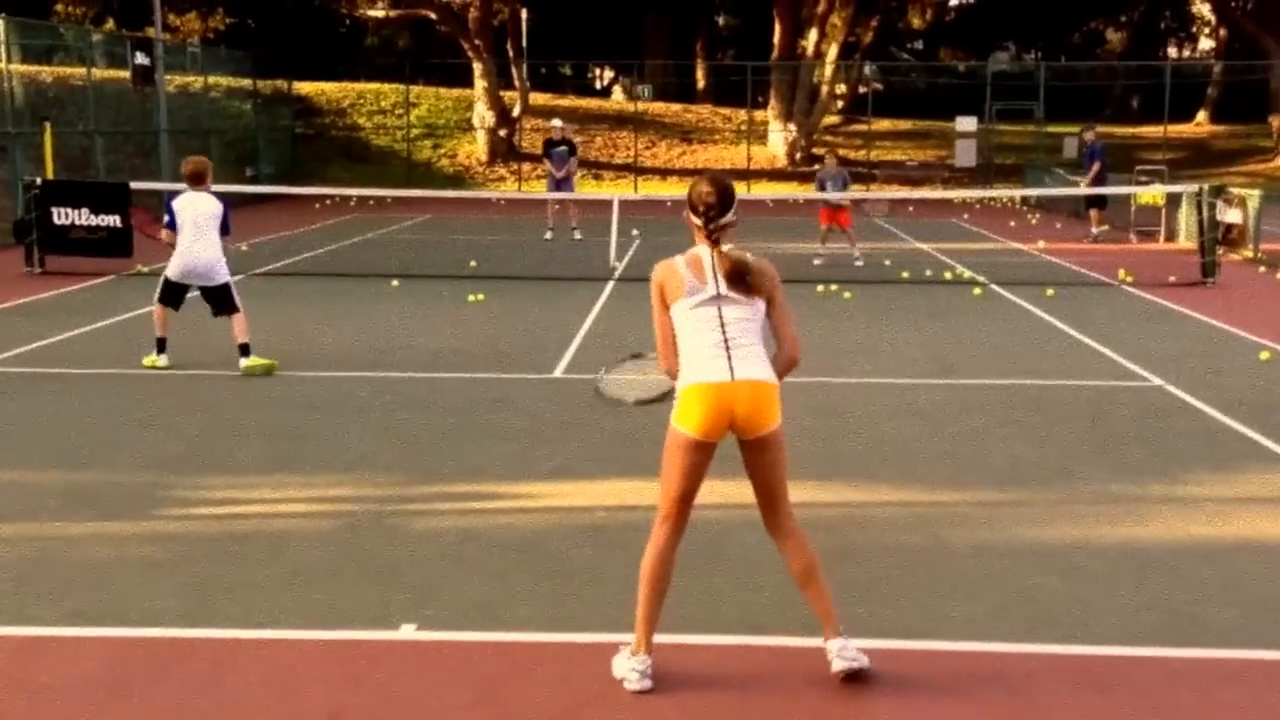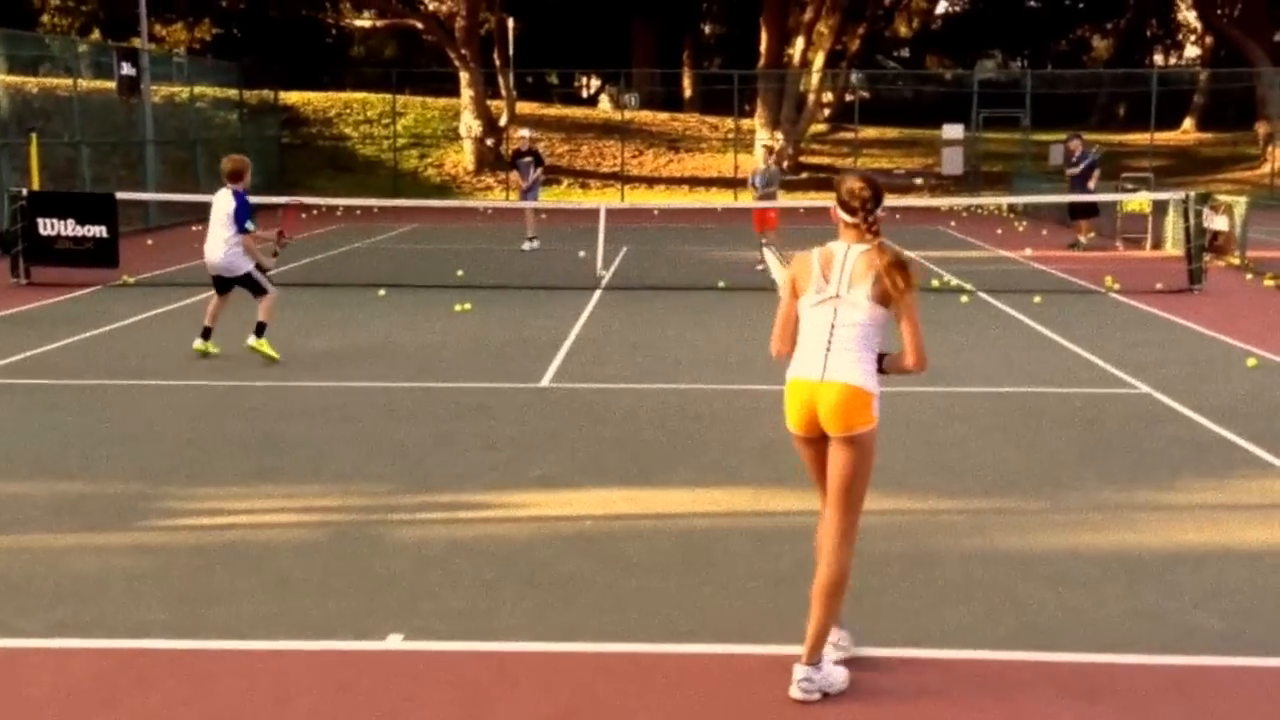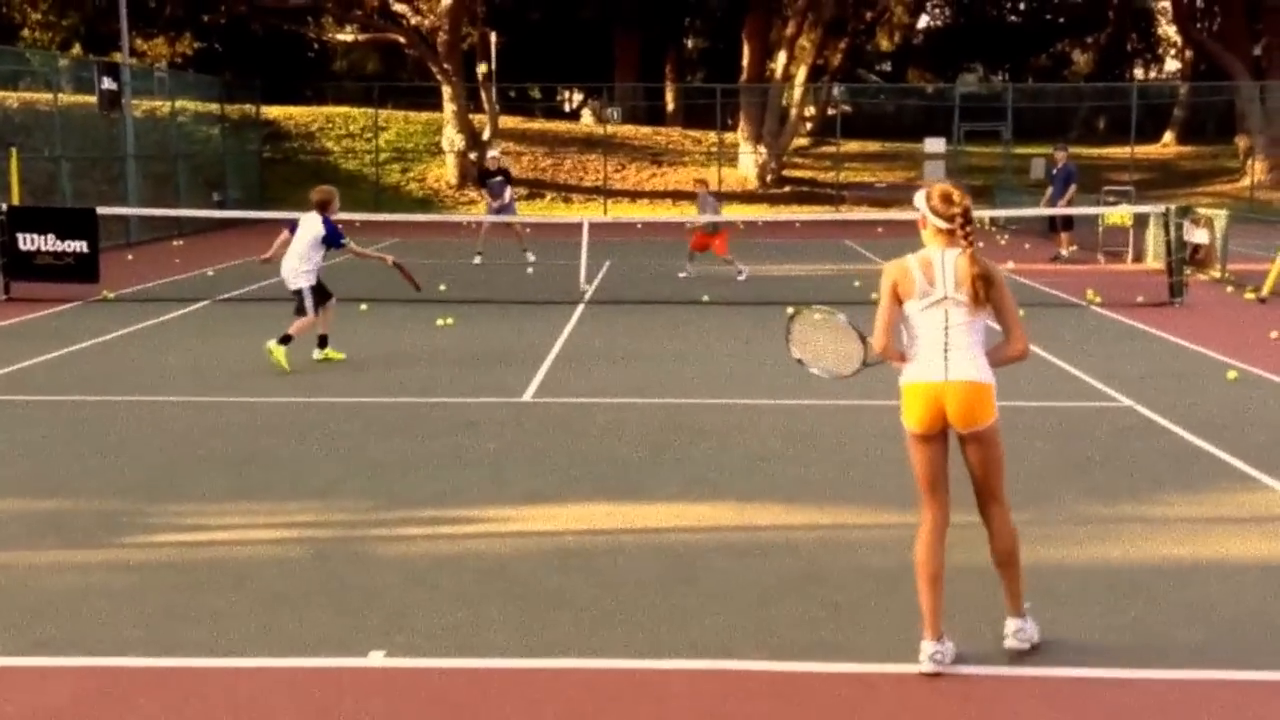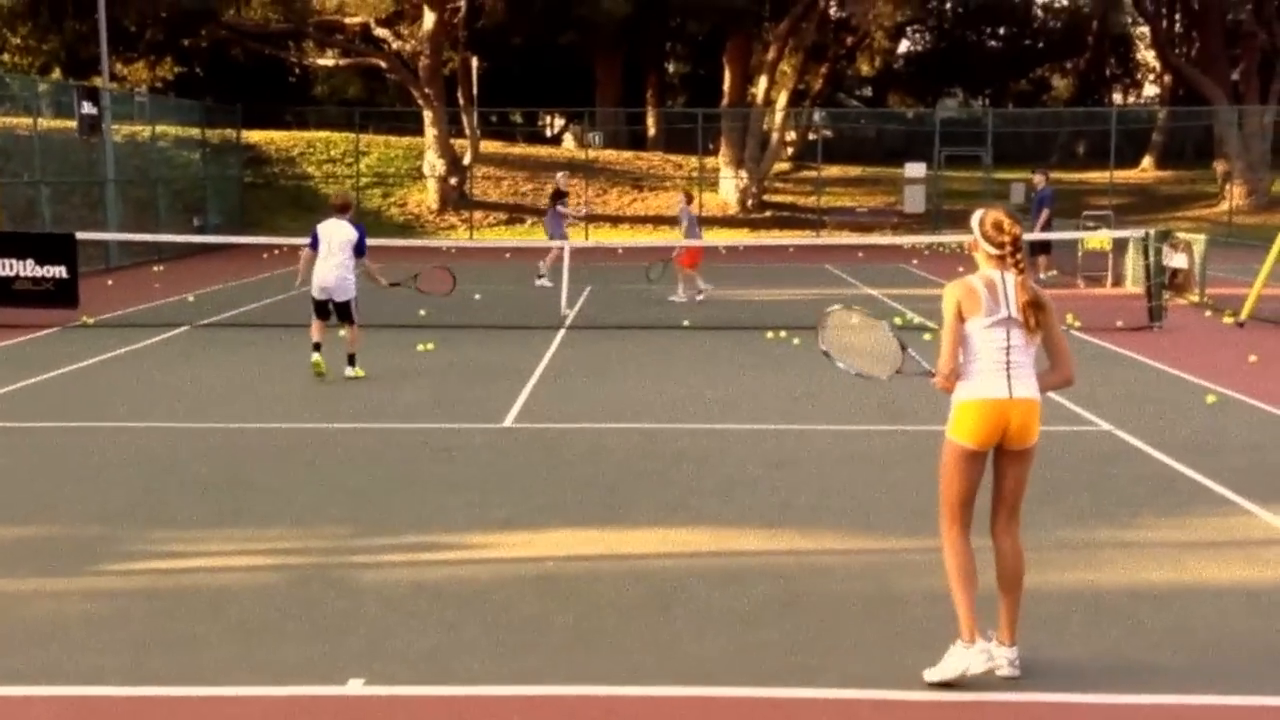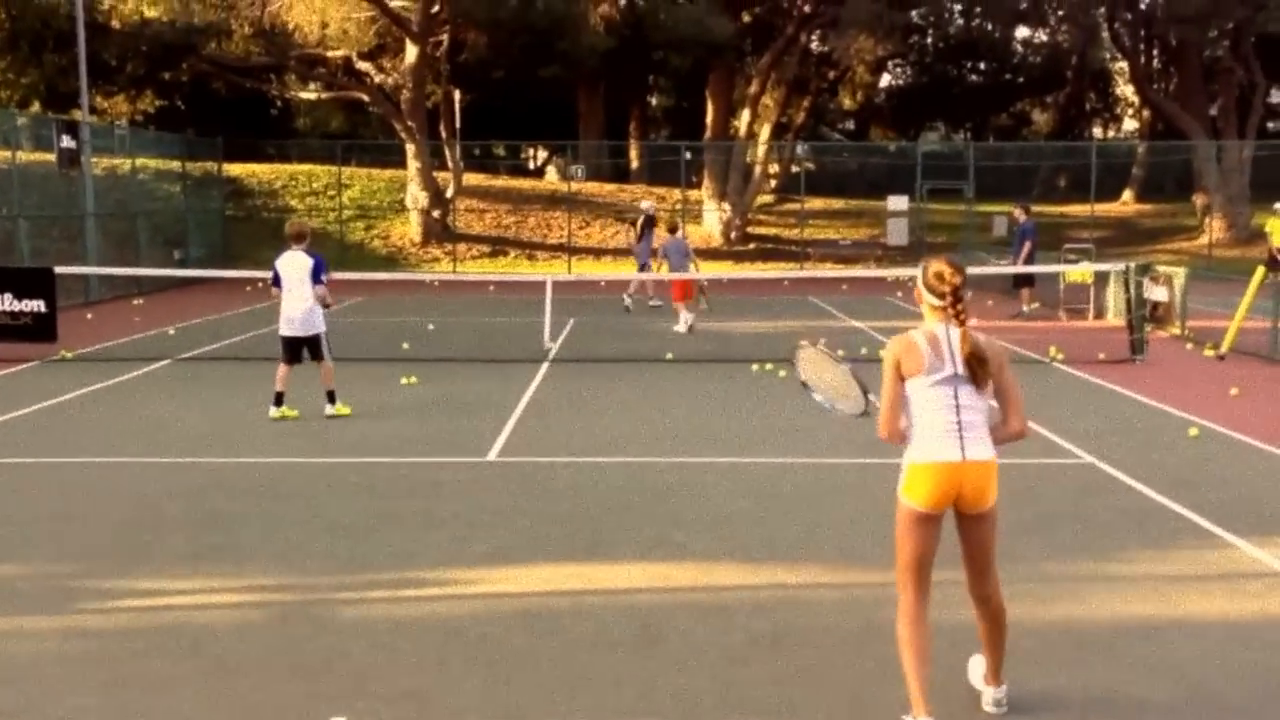
dt=0.7s
person 1, frame 1
left shoulder: (666, 273)
right shoulder: (761, 271)
left elbow: (669, 363)
right elbow: (791, 354)
left hip: (700, 396)
right hip: (759, 394)
left knee: (667, 526)
right knee: (782, 524)
left ankle: (639, 657)
right ankle: (836, 642)
person 1, frame 2
left shoulder: (803, 264)
right shoulder: (891, 272)
left elbow: (780, 347)
right elbow: (915, 360)
left hip: (800, 393)
right hip: (852, 398)
left knee: (835, 512)
right knee: (840, 530)
left ankle: (830, 629)
right ankle: (810, 665)
person 1, frame 3
left shoulder: (898, 271)
right shoulder: (985, 272)
left elbow: (881, 345)
right elbow: (1018, 347)
right wrist: (968, 360)
left hip: (919, 394)
right hip: (972, 392)
left knee: (933, 515)
right knee: (993, 507)
left ankle: (933, 641)
right ankle: (1017, 620)
person 1, frame 4
left shoulder: (960, 290)
right shoulder: (1035, 296)
left elbow: (948, 369)
right elbow: (1064, 373)
left wrist: (946, 381)
right wrist: (1015, 388)
left hip: (975, 411)
right hip: (1025, 412)
left knee: (954, 529)
right knee: (1006, 529)
left ankle: (971, 643)
right ankle: (1006, 646)
person 1, frame 5
left shoulder: (901, 348)
right shoulder: (986, 349)
left elbow: (888, 430)
right elbow: (1016, 426)
right wrist: (968, 441)
left hip: (926, 473)
right hip: (980, 472)
left knee: (912, 597)
right knee: (984, 583)
person 2, frame 1
left shoulder: (175, 203)
right shoulder: (217, 204)
left elbow: (168, 237)
right elbow: (222, 236)
left hip: (182, 263)
right hip: (213, 265)
left knee: (161, 305)
right knee: (236, 313)
left ankle: (160, 355)
right ankle: (246, 357)
person 2, frame 2
left shoulder: (221, 195)
right shoulder: (241, 201)
right elbow: (247, 239)
left wrist: (267, 236)
right wrist: (263, 260)
left hip: (213, 256)
right hip: (232, 257)
left knee: (221, 295)
right knee: (269, 293)
left ankle: (203, 341)
right ankle: (257, 338)
person 2, frame 3
left shoulder: (307, 218)
right shoulder: (329, 229)
left elbow: (286, 234)
right elbow: (355, 250)
left wrist: (271, 253)
right wrist: (383, 257)
left hip: (296, 269)
right hip: (301, 274)
left knee: (327, 302)
right knee: (310, 317)
left ankle: (322, 349)
right ankle: (279, 345)
person 2, frame 4
left shoulder: (321, 227)
right shoulder: (356, 231)
left elbow: (307, 254)
right elbow: (362, 262)
left wrist: (301, 277)
right wrist: (378, 279)
left hip: (319, 281)
right hip: (342, 282)
left knee: (319, 319)
right knee: (351, 323)
left ankle: (316, 352)
right ankle: (351, 366)
person 2, frame 5
left shoulder: (279, 261)
right shoulder: (314, 260)
left elbow: (275, 292)
right elbow: (321, 292)
right wrist: (326, 301)
left hip: (288, 318)
right hip: (310, 318)
left knee: (286, 362)
right knee: (324, 360)
left ankle: (277, 407)
right ankle: (332, 404)
